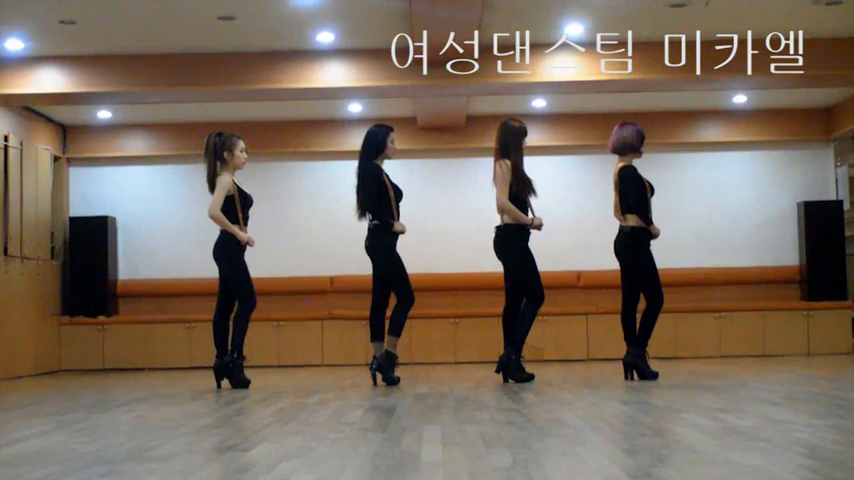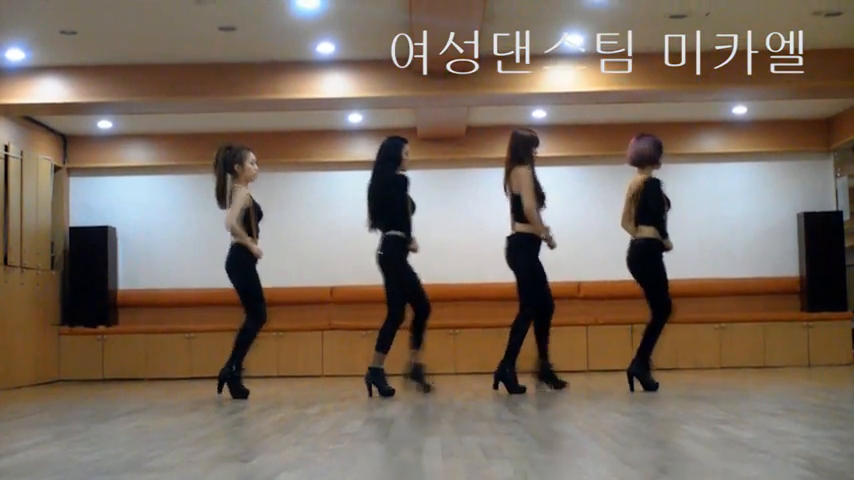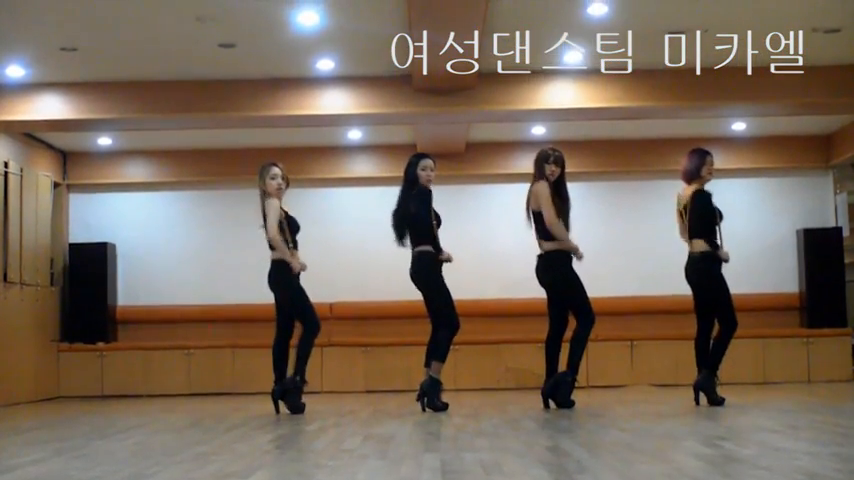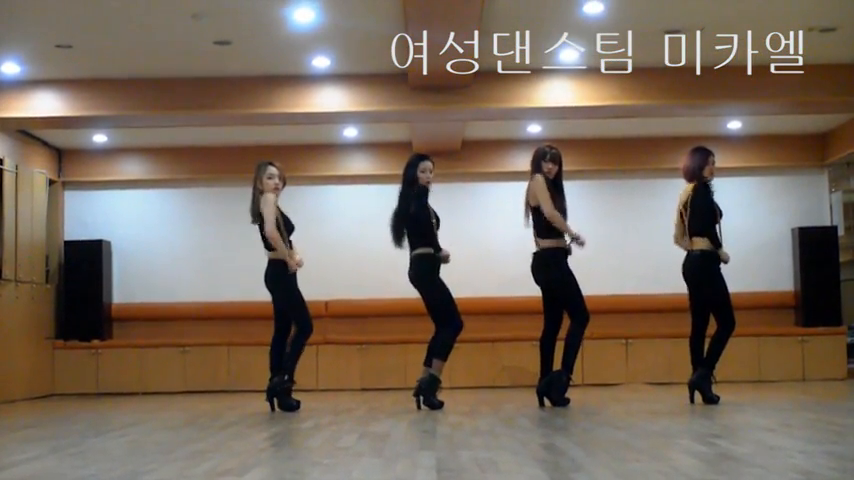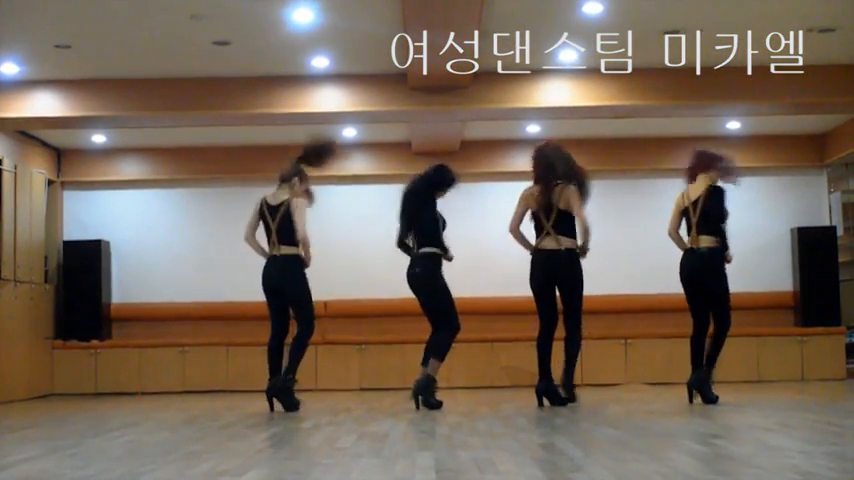
dt=1s
person 1, frame 1
left shoulder: (509, 165)
right shoulder: (504, 164)
left elbow: (510, 204)
right elbow: (503, 203)
left wrist: (529, 221)
right wrist: (531, 222)
left hip: (512, 239)
right hip: (511, 239)
left knee: (515, 300)
right knee: (535, 296)
left ankle: (511, 360)
right ankle: (512, 354)
person 1, frame 2
left shoulder: (517, 174)
right shoulder: (522, 170)
right elbow: (530, 208)
left wrist: (540, 230)
right wrist: (546, 235)
left hip: (523, 246)
right hip: (522, 246)
left knee: (544, 306)
right knee: (530, 308)
left ankle: (544, 366)
right ankle: (506, 368)
person 1, frame 3
left shoulder: (552, 190)
right shoulder: (540, 186)
right elbow: (552, 222)
left wrist: (569, 247)
right wrist: (573, 248)
left hip: (551, 263)
right hip: (556, 263)
left knee: (558, 325)
right knee: (586, 318)
left ankle: (552, 385)
right ankle: (568, 376)
person 1, frame 4
left shoulder: (551, 187)
right shoulder: (537, 181)
left elbow: (552, 222)
right elbow: (550, 213)
left wrist: (567, 236)
right wrist: (573, 235)
left hip: (548, 261)
right hip: (550, 261)
left knee: (552, 323)
right knee: (580, 316)
left ankle: (546, 383)
right ankle: (562, 375)
person 1, frame 5
left shoulder: (529, 193)
right shoulder: (569, 189)
left elbow: (513, 227)
right elbow: (584, 223)
right wrist: (584, 246)
left hip: (540, 261)
right hip: (567, 260)
left knee: (546, 324)
right knee: (573, 322)
left ankle: (545, 385)
right ankle: (567, 381)
person 2, frame 1
left shoulder: (621, 170)
right shoulder: (628, 170)
right elbow: (637, 205)
left wrist: (645, 227)
right wrist: (652, 227)
left hip: (626, 240)
right hip: (634, 241)
left knee: (631, 300)
right knee: (654, 298)
left ankle: (633, 353)
right ankle: (636, 352)
person 2, frame 2
left shoulder: (633, 184)
right shoulder: (651, 183)
left elbow: (627, 221)
right elbow: (657, 214)
left wrist: (640, 235)
right wrist: (666, 240)
left hip: (637, 251)
right hip: (649, 253)
left knee: (662, 307)
right knee: (661, 311)
left ankle: (641, 364)
right ankle: (640, 366)
person 2, frame 3
left shoulder: (685, 195)
right shoulder: (701, 193)
right elbow: (705, 228)
right wrist: (719, 250)
left hip: (695, 264)
right hip: (706, 264)
left knee: (705, 325)
right knee: (728, 322)
left ankle: (704, 379)
right ankle: (707, 376)
person 2, frame 4
left shoulder: (688, 194)
right shoulder: (702, 189)
left elbow: (678, 237)
right elbow: (706, 226)
right wrist: (721, 251)
left hip: (693, 263)
right hip: (704, 263)
left knee: (699, 324)
right knee: (726, 322)
left ankle: (699, 377)
right ankle: (703, 374)
person 2, frame 5
left shoulder: (683, 195)
right shoulder: (716, 192)
left elbow: (672, 231)
right elbow: (720, 224)
right wrist: (726, 252)
left hip: (688, 262)
right hip: (710, 260)
left knee: (700, 322)
right knee: (721, 321)
left ankle: (699, 377)
right ankle: (702, 375)
person 3, frame 1
left shoulder: (379, 172)
right shoulder: (372, 170)
left elbow: (384, 205)
right elbow: (370, 205)
left wrist: (394, 225)
right wrist: (391, 225)
left hip: (382, 241)
right hip: (381, 241)
left knee: (380, 300)
right knee: (405, 297)
left ankle: (379, 358)
right ankle: (387, 355)
person 3, frame 2
left shoulder: (385, 182)
right shoulder: (397, 180)
right elbow: (401, 215)
left wrist: (406, 240)
right wrist: (408, 240)
left hip: (391, 251)
right hip: (394, 252)
left knee: (422, 307)
right knee: (396, 313)
left ankle: (415, 367)
right ankle: (376, 371)
person 3, frame 3
left shoulder: (418, 197)
right shoulder: (419, 195)
left elbow: (424, 231)
right elbow: (424, 225)
left wrist: (439, 253)
right wrist: (440, 253)
left hip: (426, 265)
right hip: (426, 265)
left knee: (440, 325)
right knee: (450, 323)
left ankle: (428, 386)
right ankle: (432, 384)
person 3, frame 4
left shoulder: (417, 199)
right shoulder: (417, 196)
right elbow: (421, 225)
left wrist: (438, 253)
right wrist: (439, 250)
left hip: (425, 268)
right hip: (424, 268)
left knee: (444, 325)
right knee: (453, 323)
left ankle: (425, 381)
right ankle: (430, 381)
person 3, frame 5
left shoulder: (414, 203)
right shoulder: (427, 201)
left elbow: (402, 239)
right elbow: (435, 231)
right wrist: (445, 252)
left hip: (415, 269)
right hip: (429, 268)
left knee: (439, 327)
right knee: (450, 325)
left ankle: (422, 384)
right ankle: (426, 380)
person 4, frame 1
left shoulder: (229, 181)
right shoulder: (225, 179)
right elbow: (214, 212)
left wrist: (241, 236)
right wrist: (238, 234)
left hip: (231, 249)
right hip: (229, 249)
left knee: (226, 306)
right knee: (247, 301)
left ankle: (223, 361)
right ankle: (233, 359)
person 4, frame 2
left shoulder: (236, 191)
right shoulder: (241, 191)
right elbow: (232, 223)
left wrist: (251, 247)
right wrist: (251, 246)
left hip: (241, 260)
right hip: (242, 260)
left knee: (256, 316)
right knee: (256, 316)
left ankle: (231, 370)
right ankle: (232, 371)
person 4, frame 3
left shoulder: (280, 208)
right shoulder: (271, 202)
right elbow: (272, 235)
left wrist: (296, 260)
right wrist: (294, 260)
left hip: (286, 273)
right hip: (282, 273)
left knee: (284, 332)
right knee: (311, 325)
left ankle: (281, 387)
right ankle: (295, 381)
person 4, frame 4
left shoulder: (274, 207)
right shoulder: (266, 199)
right elbow: (271, 233)
left wrist: (295, 256)
right wrist: (289, 257)
left hip: (283, 272)
right hip: (279, 272)
left knee: (283, 330)
right knee: (304, 326)
left ankle: (276, 384)
right ankle: (284, 380)
person 4, frame 5
left shoulder: (263, 202)
right shoulder: (297, 202)
left elbow: (248, 236)
right elbow: (302, 236)
right wrist: (307, 257)
left hip: (270, 270)
right hip: (291, 268)
left knee: (278, 328)
right knee: (306, 325)
left ankle: (276, 383)
right ankle: (285, 379)
